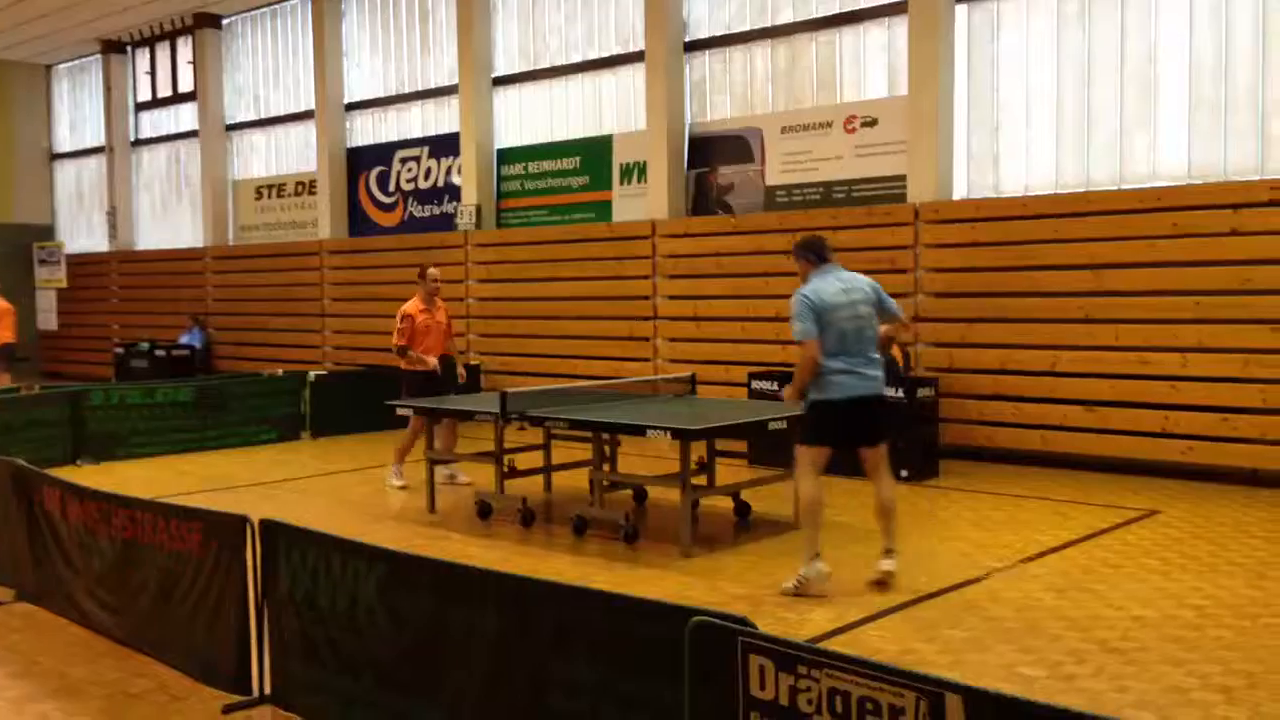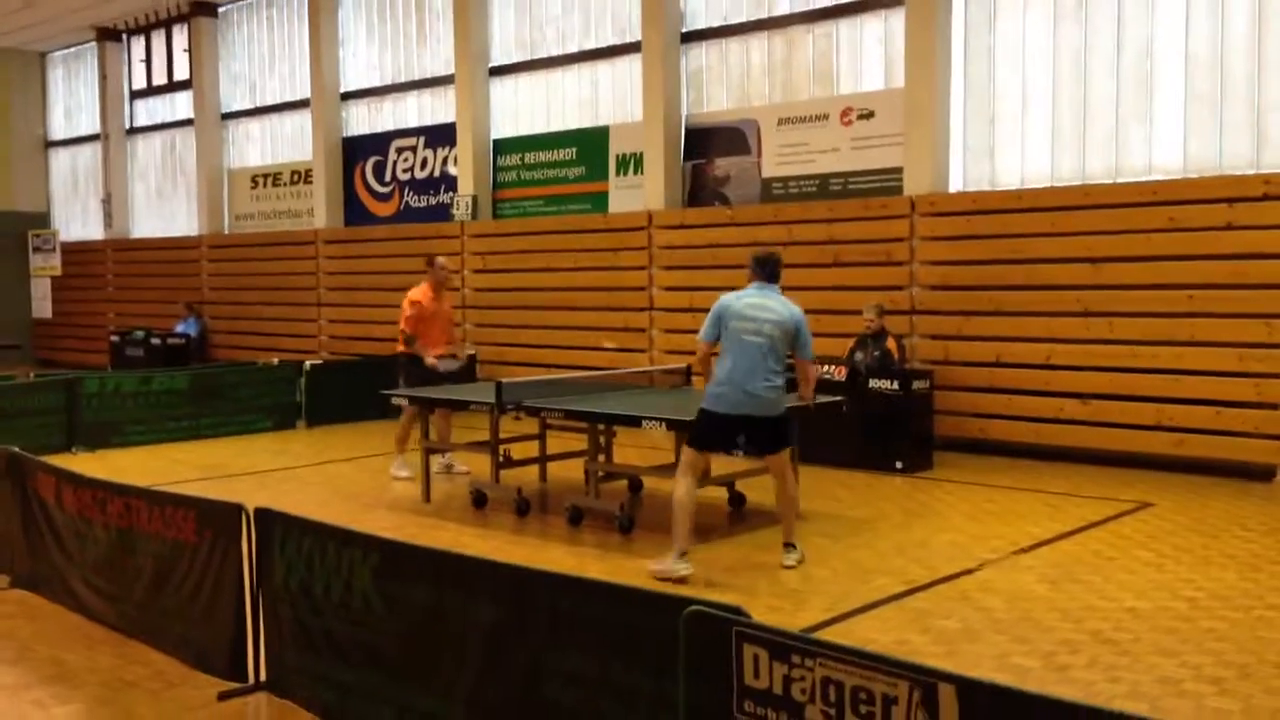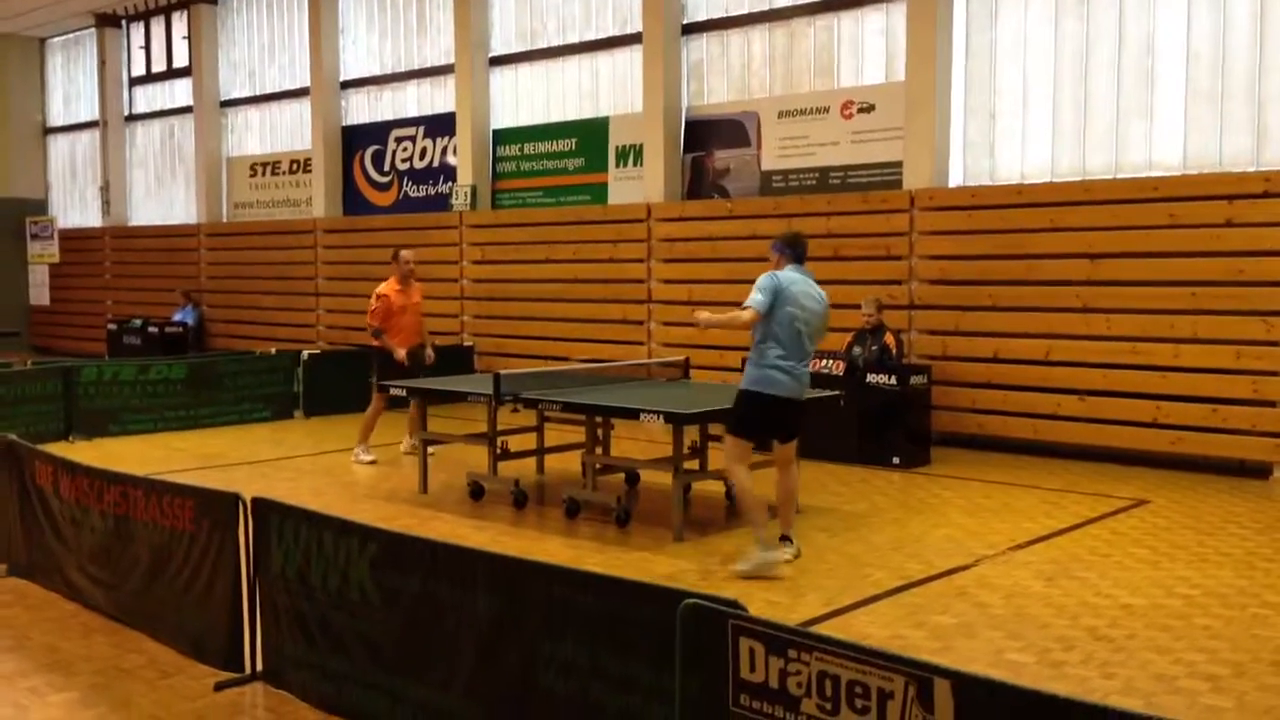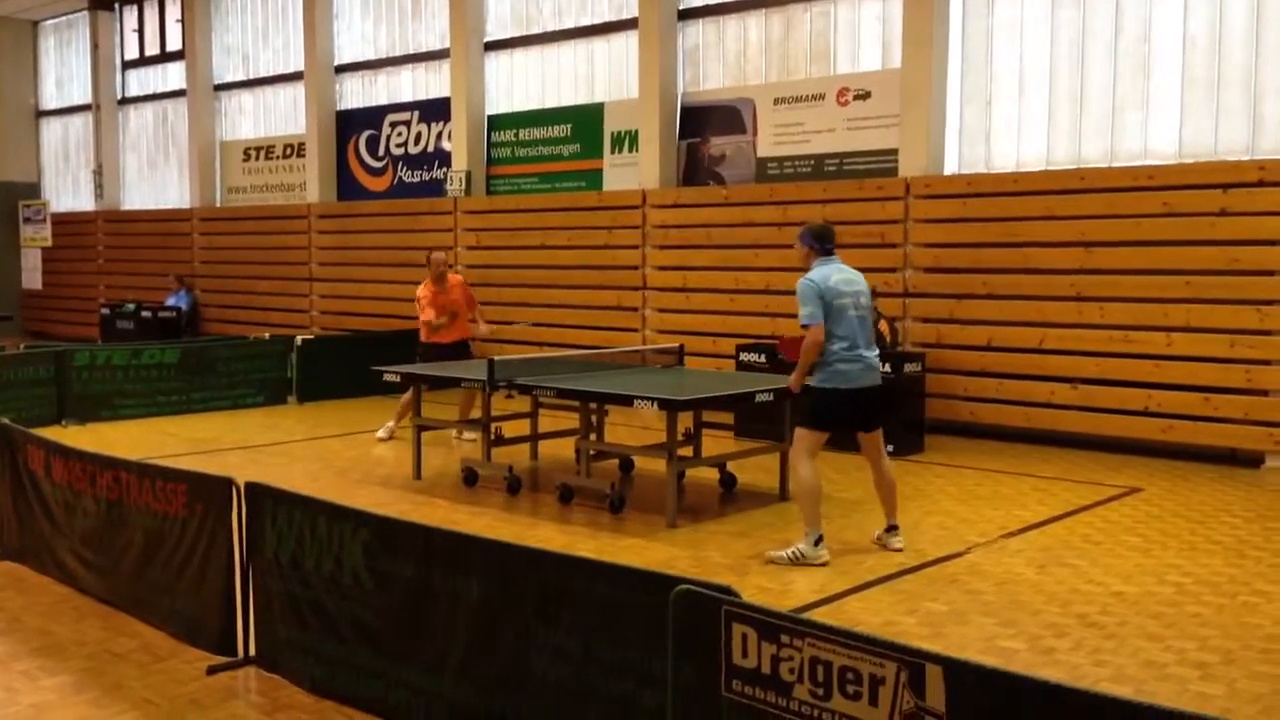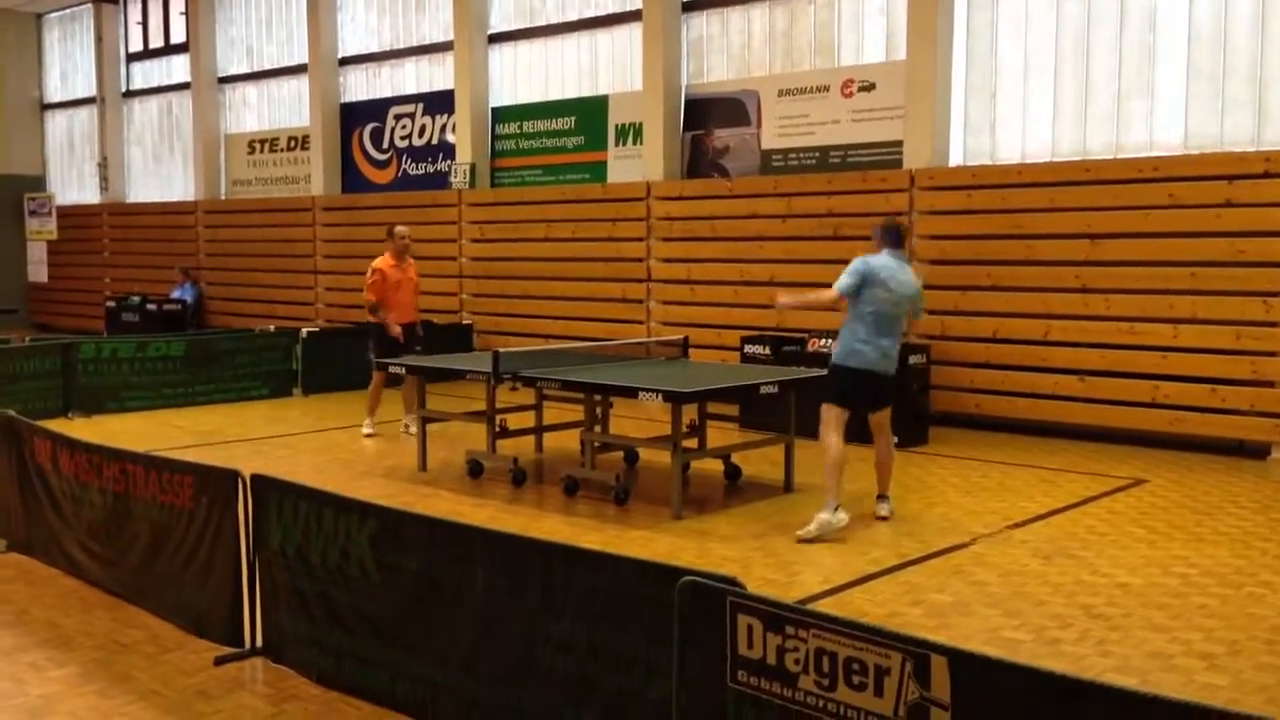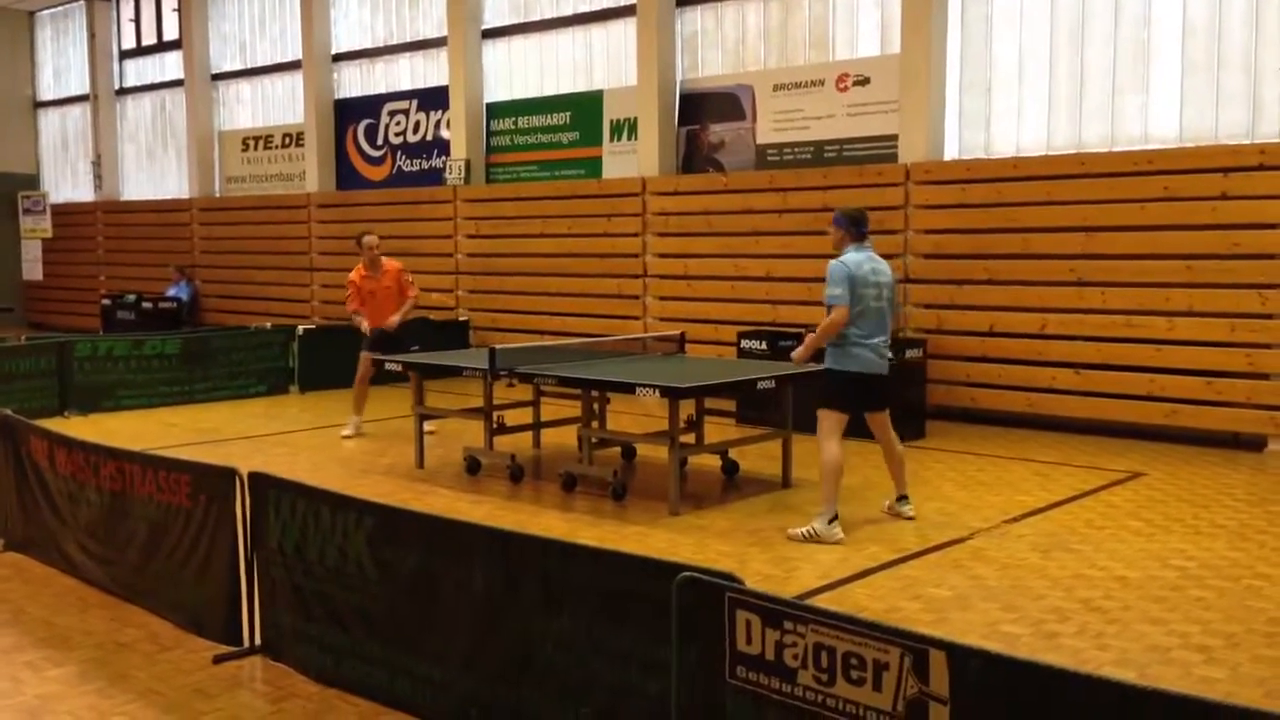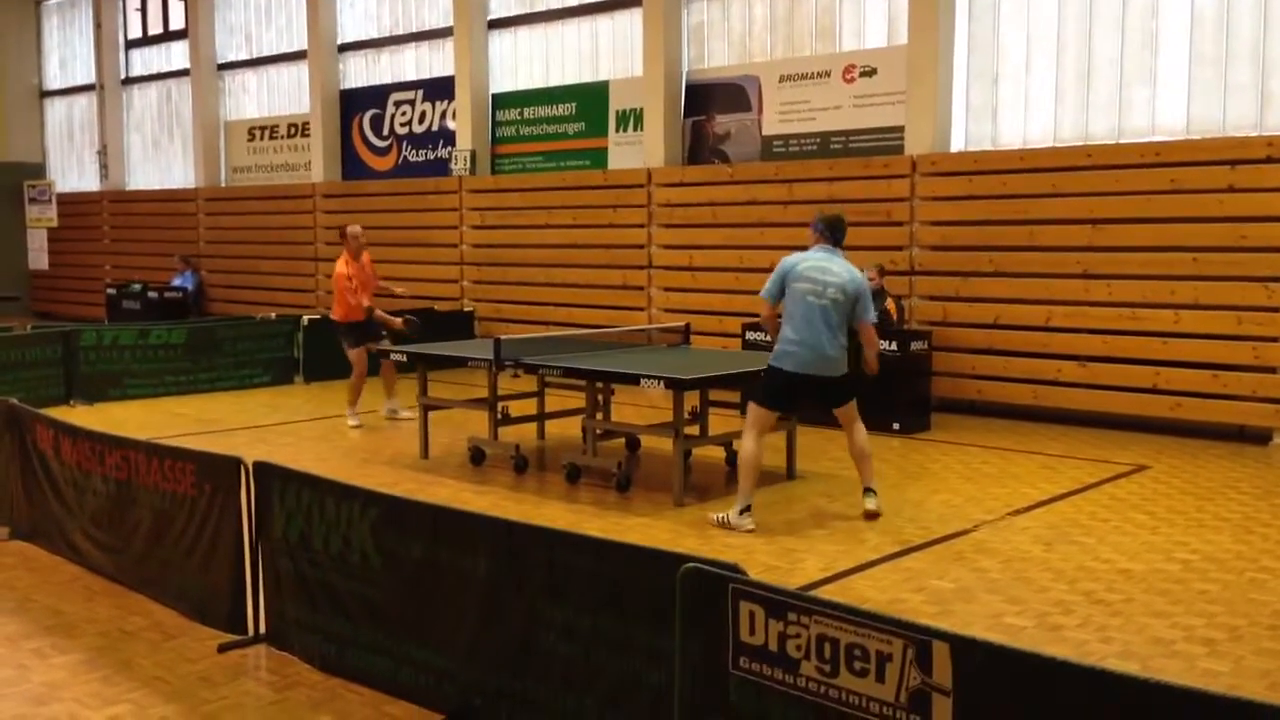
dt=0.7s
person 1, frame 1
left shoulder: (807, 296)
right shoulder: (865, 283)
left elbow: (810, 356)
right elbow: (899, 324)
left wrist: (794, 388)
left hip: (830, 394)
right hip: (871, 391)
left knee: (807, 473)
right knee: (879, 473)
left ankle: (813, 563)
right ankle: (888, 555)
person 1, frame 2
left shoulder: (727, 302)
right shoulder: (794, 314)
left elbow: (701, 357)
right elbow: (808, 377)
right wrist: (806, 392)
left hip: (721, 402)
right hip: (768, 407)
left knee: (687, 473)
right knee: (783, 474)
left ankle: (679, 557)
right ankle: (790, 548)
person 1, frame 3
left shoulder: (774, 279)
right shoulder: (820, 297)
left elbow: (747, 319)
left wrist: (711, 320)
left hip: (761, 385)
right hip: (794, 389)
left knee: (735, 463)
right knee: (786, 463)
left ankle: (765, 547)
right ankle: (786, 540)
person 1, frame 4
left shoulder: (811, 282)
right shoulder: (857, 278)
left elbow: (816, 338)
left wrist: (798, 374)
left hip: (832, 381)
right hip: (869, 379)
left knee: (801, 456)
right knee: (877, 456)
left ankle: (813, 543)
right ankle: (892, 531)
person 1, frame 5
left shoulder: (867, 264)
right shoulder: (912, 282)
left elbow: (832, 297)
left wrist: (791, 301)
left hip: (850, 360)
right hip: (884, 365)
left knee: (831, 431)
right knee: (882, 433)
left ankle: (832, 509)
right ankle: (883, 501)
person 1, frame 6
left shoulder: (841, 265)
right shoulder: (884, 267)
left elbow: (838, 317)
right elbow: (891, 320)
left wrist: (807, 348)
left hip: (845, 363)
right hip: (878, 364)
left knee: (828, 437)
right knee: (884, 433)
left ankle: (829, 521)
right ankle: (902, 501)
person 1, frame 7
left shoulder: (791, 263)
right shoulder: (855, 277)
left elbow: (766, 313)
right elbow: (868, 335)
right wrist: (871, 358)
left hip: (787, 363)
right hip: (832, 367)
left knee: (752, 430)
right knee: (853, 424)
left ankle: (742, 511)
right ankle: (869, 494)
person 2, frame 1
left shoulder: (442, 308)
right shoulder: (408, 311)
left elbow: (448, 339)
right elbow: (399, 348)
left wrist: (458, 364)
right wrist: (425, 360)
left hip: (439, 373)
right hip: (416, 374)
left knee: (451, 419)
right knee: (418, 425)
left ankle: (446, 469)
right ankle: (396, 470)
person 2, frame 2
left shoulder: (445, 297)
right shoulder: (416, 298)
right elbow: (405, 335)
left wrist: (457, 350)
right wrist: (425, 356)
left hip: (438, 361)
right hip: (413, 360)
left knee: (444, 409)
right knee: (412, 412)
left ankle: (444, 459)
right ankle: (399, 461)
person 2, frame 3
left shoulder: (416, 289)
right shoulder: (384, 293)
right elbow: (373, 328)
left wrist: (427, 345)
right wrist: (394, 350)
left hip: (411, 352)
right hip: (387, 354)
left knee: (420, 396)
right knee: (379, 402)
left ankle: (411, 441)
right ankle: (361, 448)
person 2, frame 4
left shoulder: (459, 282)
right shoulder: (423, 293)
left elbow: (472, 305)
right elbow: (431, 325)
left wrist: (480, 323)
right wrist: (446, 321)
left hip: (459, 343)
right hip: (433, 346)
left ankle: (460, 429)
right ankle: (392, 424)
person 2, frame 5
left shoulder: (411, 265)
right shoulder: (379, 267)
right elbow: (371, 304)
left wrist: (418, 324)
right wrist: (390, 325)
left hip: (407, 326)
right hip: (383, 328)
left knee: (412, 374)
right knee: (380, 377)
left ankle: (409, 420)
right ankle: (369, 420)
person 2, frame 6
left shoulder: (395, 268)
right shoulder: (355, 278)
left elbow: (412, 296)
right elbow: (354, 311)
left wrist: (399, 316)
right wrist: (362, 324)
left hip: (401, 328)
right hip: (375, 330)
right knee: (362, 375)
right ankle: (355, 421)
person 2, frame 7
left shoulder: (365, 256)
right shoulder: (343, 271)
right elbow: (364, 306)
left wrist: (392, 290)
right wrist: (391, 320)
left hip: (367, 318)
right hip: (346, 322)
left knee: (388, 359)
right knee: (361, 367)
left ankle: (392, 407)
right ankle: (351, 412)
